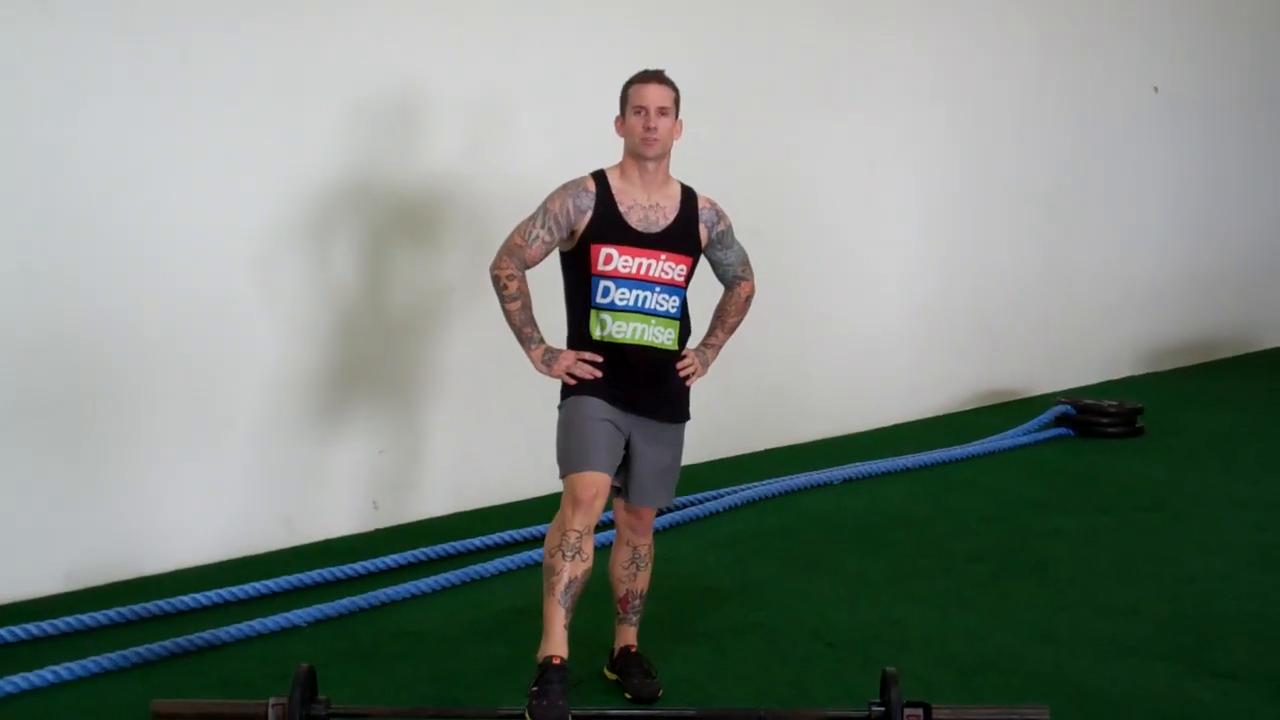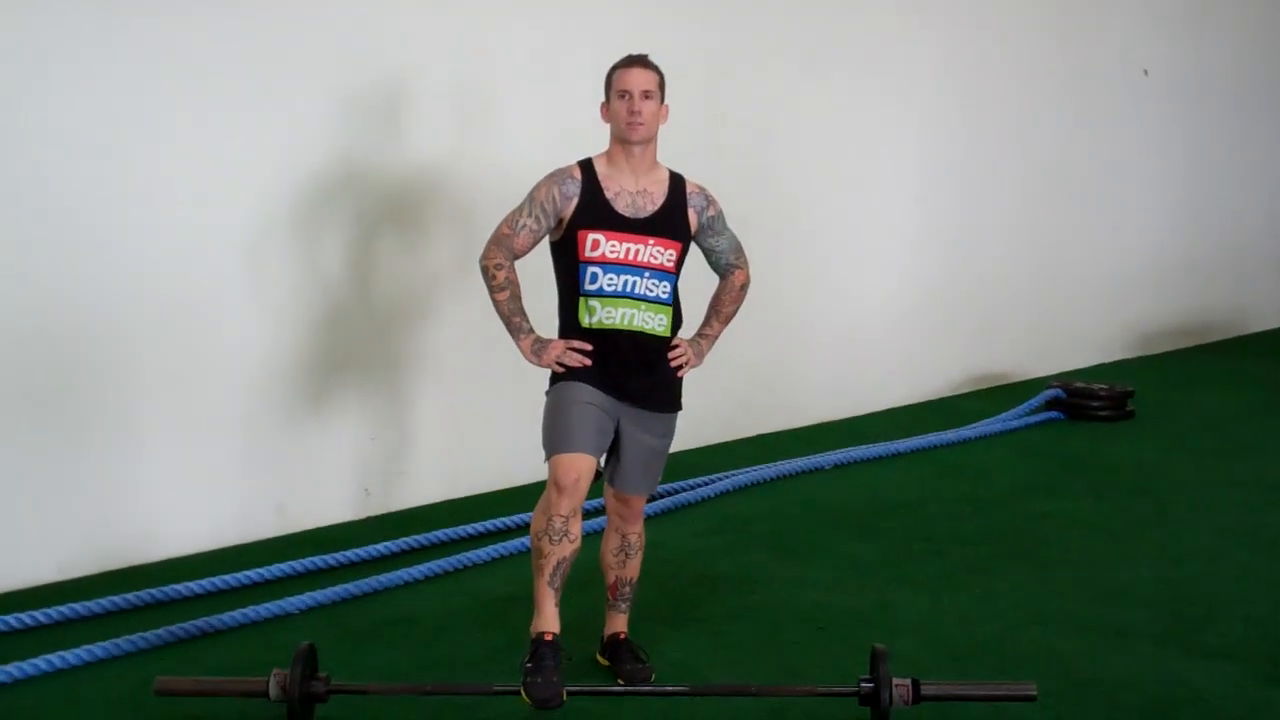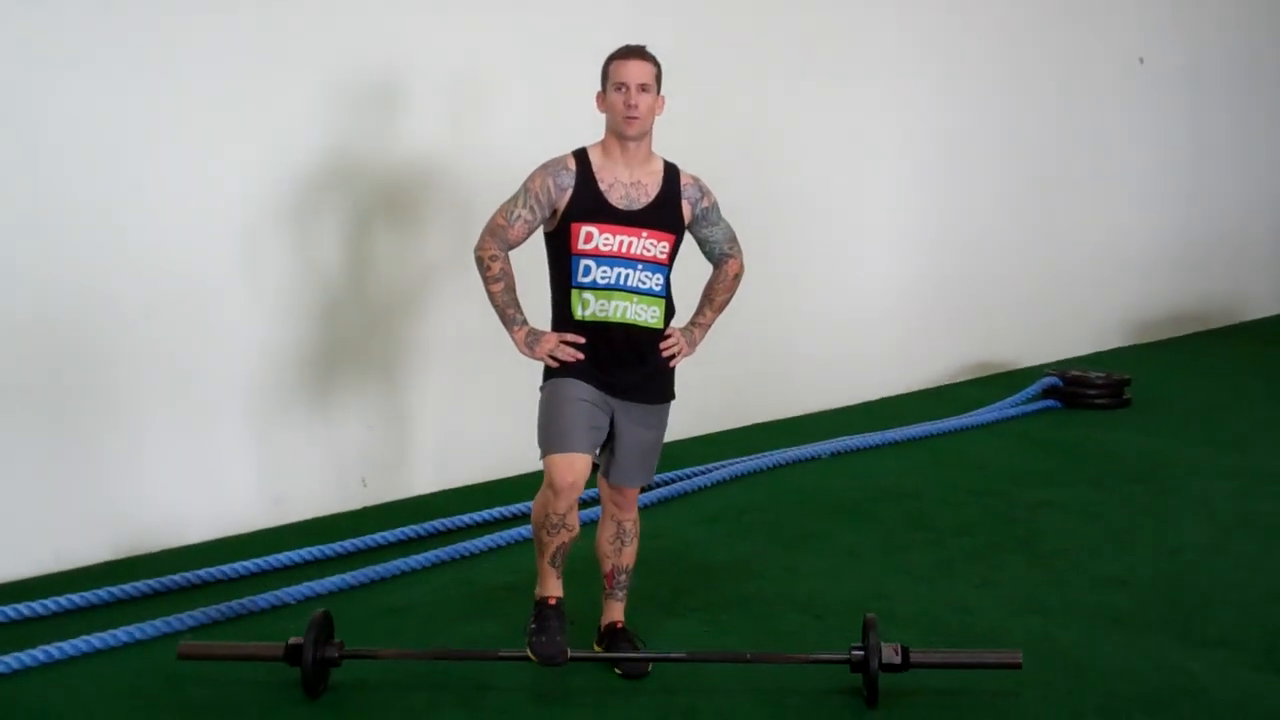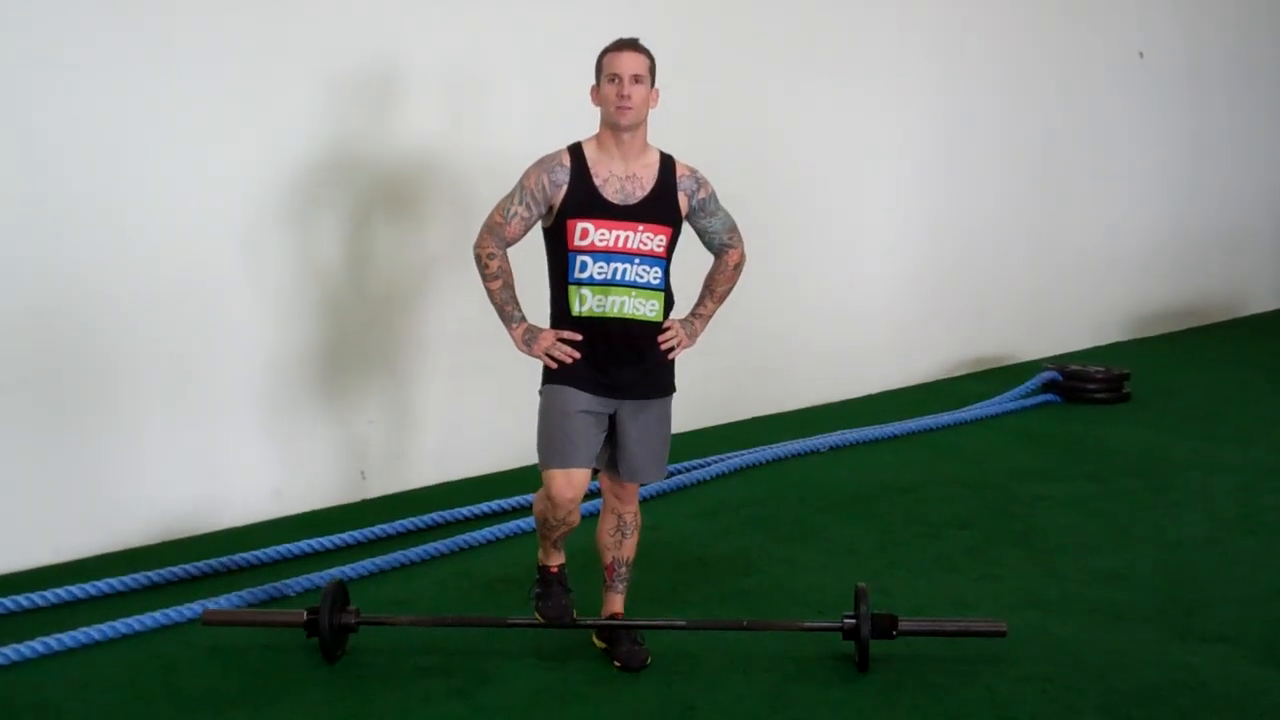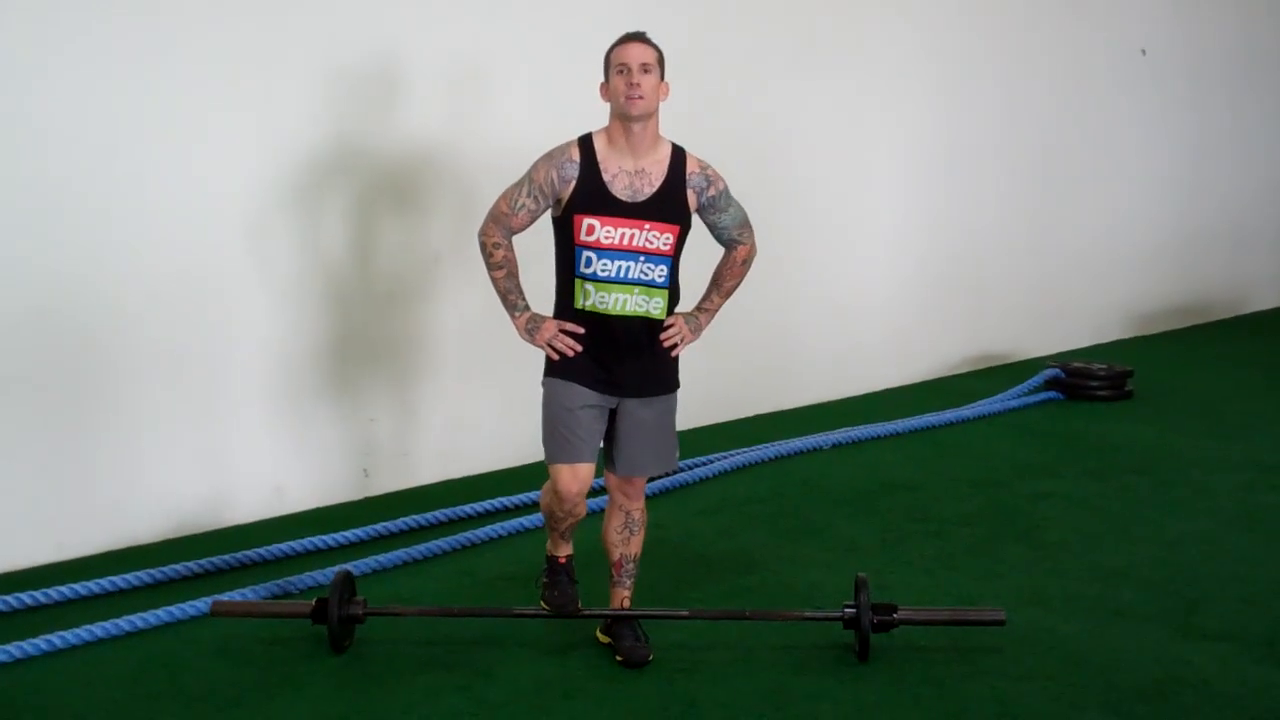
dt=0.4s
person 1, frame 1
left shoulder: (703, 213)
right shoulder: (582, 197)
left elbow: (742, 283)
right elbow: (506, 264)
left wrist: (708, 351)
right wrist: (539, 351)
left hip: (663, 396)
right hip: (595, 388)
left knee: (639, 520)
right knee: (584, 499)
left ankle: (626, 648)
right ankle: (552, 660)
person 1, frame 2
left shoulder: (692, 199)
right shoulder: (568, 186)
left elbow: (736, 271)
right elbow: (496, 255)
left wrist: (703, 341)
right wrist: (528, 340)
left hip: (654, 383)
right hip: (584, 373)
left knee: (628, 508)
right knee: (568, 483)
left ankle: (616, 634)
right ankle: (545, 635)
person 1, frame 3
left shoulder: (687, 191)
right shoulder: (562, 176)
left elbow: (731, 261)
right elbow: (490, 245)
left wrist: (696, 331)
right wrist: (521, 332)
left hip: (647, 375)
right hip: (577, 367)
left knee: (622, 497)
right knee: (565, 480)
left ankle: (614, 623)
right ankle: (549, 597)
person 1, frame 4
left shoulder: (684, 182)
right shoulder: (556, 172)
left elbow: (731, 249)
right elbow: (489, 244)
left wrist: (696, 322)
right wrist: (519, 329)
left hip: (647, 372)
right hip: (576, 369)
left knee: (624, 492)
right knee: (564, 492)
left ankle: (614, 617)
right ankle: (551, 566)
person 1, frame 5
left shoulder: (696, 177)
right shoulder: (565, 164)
left elbow: (742, 243)
right elbow: (494, 231)
left wrist: (700, 317)
right wrist: (523, 318)
left hip: (649, 366)
right hip: (577, 361)
left knee: (630, 488)
right knee: (569, 485)
left ankle: (620, 613)
right ankle: (559, 557)
